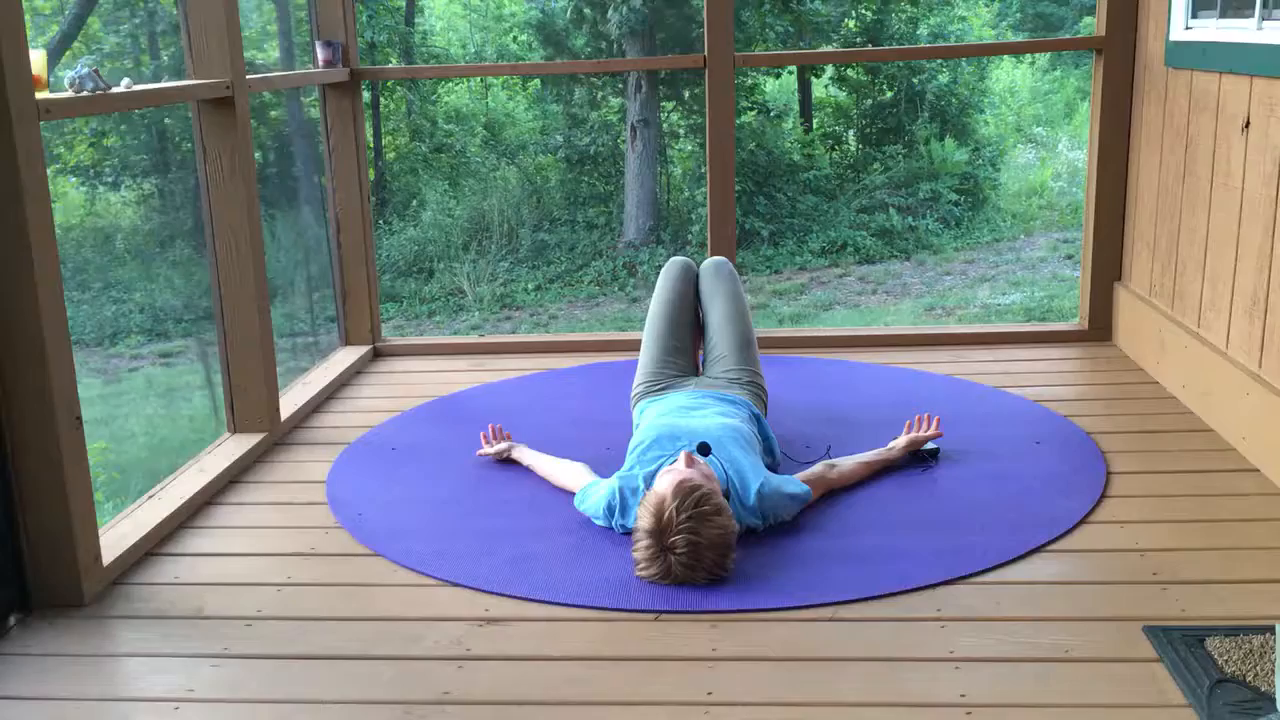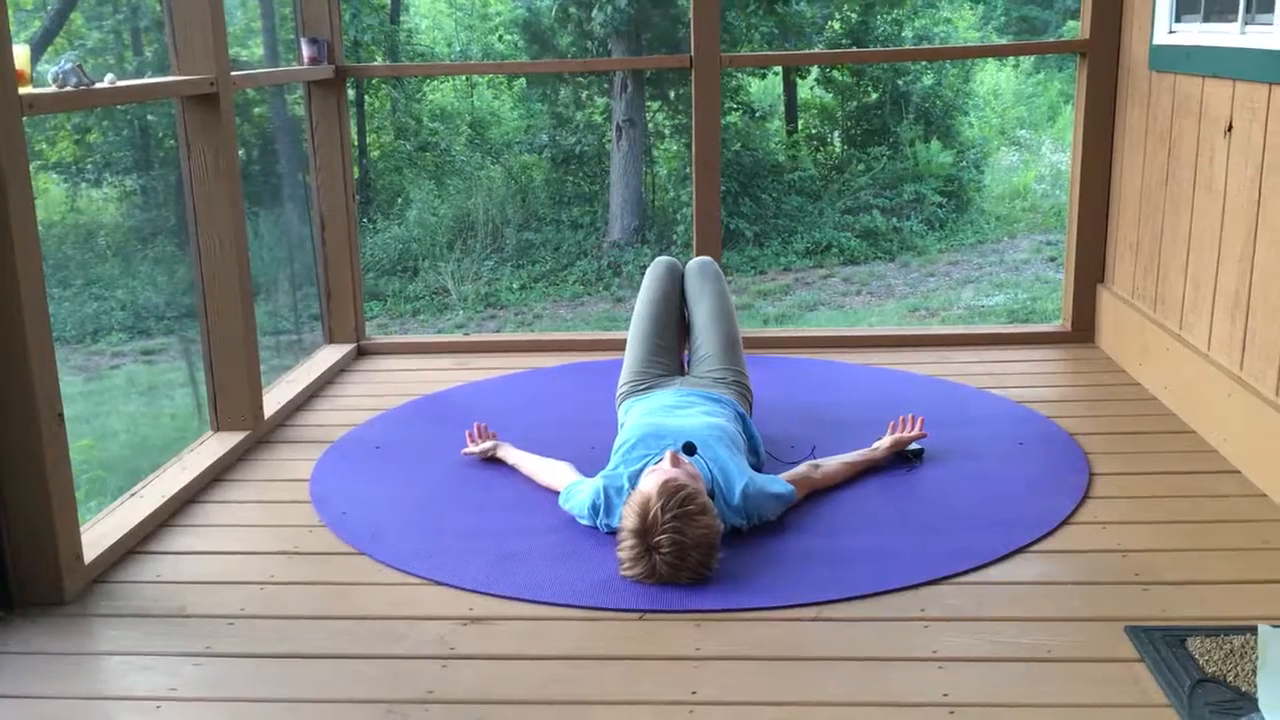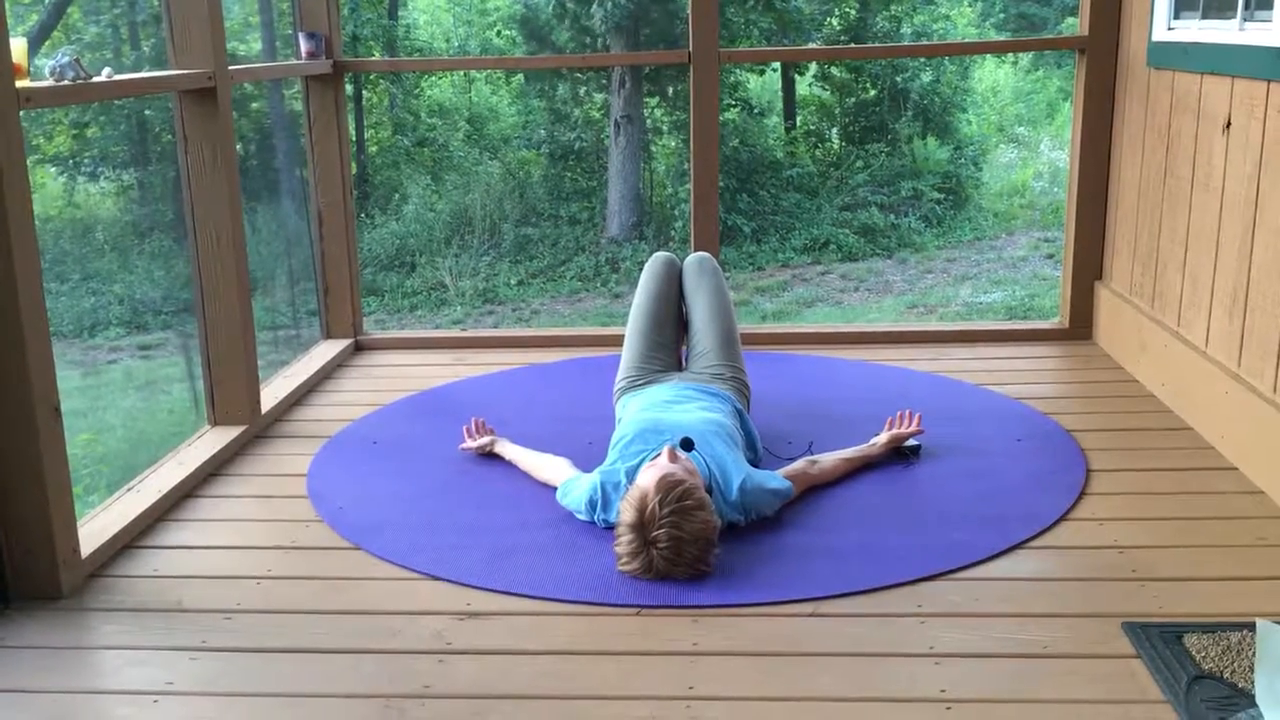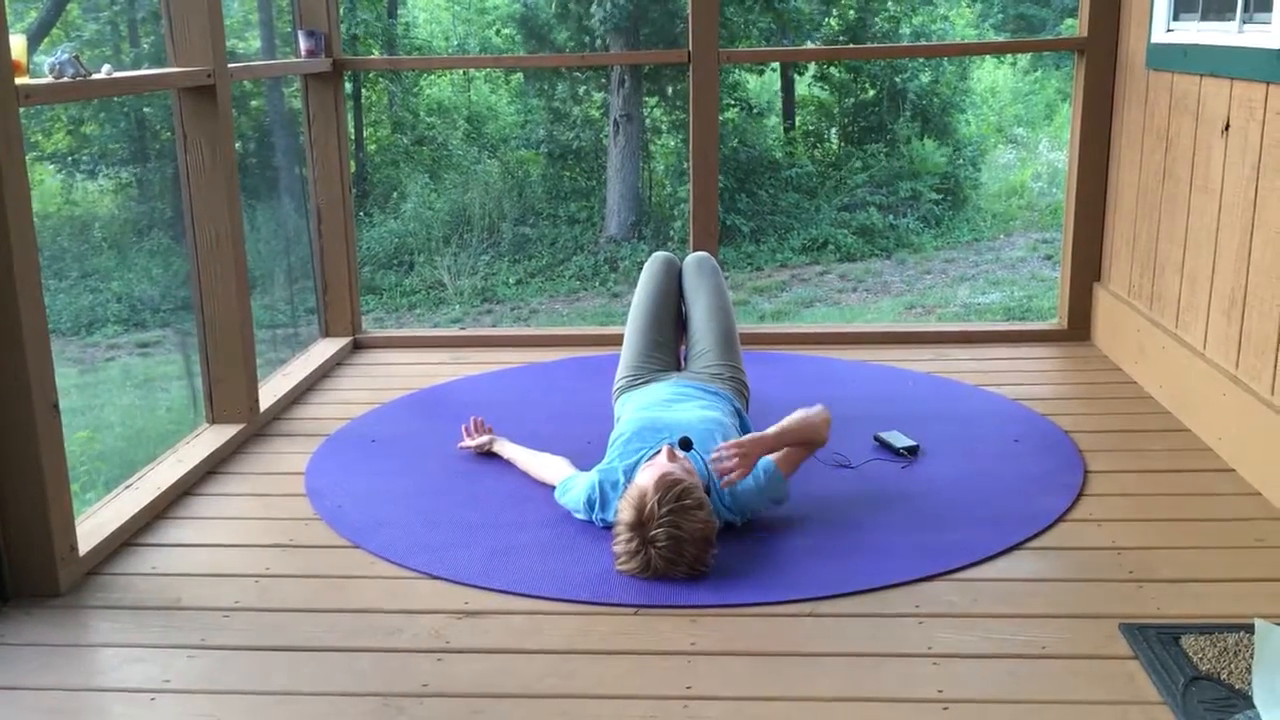
dt=0.7s
person 1, frame 1
left shoulder: (620, 504)
right shoulder: (759, 501)
left elbow: (574, 472)
right elbow: (828, 472)
left wrist: (512, 450)
right wrist: (900, 447)
left hip: (659, 398)
right hip: (736, 400)
left knee: (679, 267)
right knee: (717, 267)
person 1, frame 2
left shoulder: (606, 503)
right shoulder: (744, 500)
left elbow: (560, 474)
right elbow: (812, 472)
left wrist: (500, 449)
right wrist: (880, 451)
left hip: (644, 396)
right hip: (721, 398)
left knee: (665, 267)
right knee: (702, 267)
person 1, frame 3
left shoulder: (601, 499)
right shoulder: (740, 496)
left elbow: (558, 468)
right elbow: (810, 469)
left wrist: (498, 443)
right wrist: (878, 445)
left hip: (642, 393)
right hip: (717, 395)
left knee: (663, 264)
right knee: (700, 264)
person 1, frame 4
left shoulder: (600, 498)
right shoulder: (738, 497)
left elbow: (556, 467)
right elbow: (819, 421)
left wrist: (496, 442)
right wrist: (759, 442)
left hip: (640, 392)
right hip: (716, 392)
left knee: (663, 264)
right knee: (699, 264)
